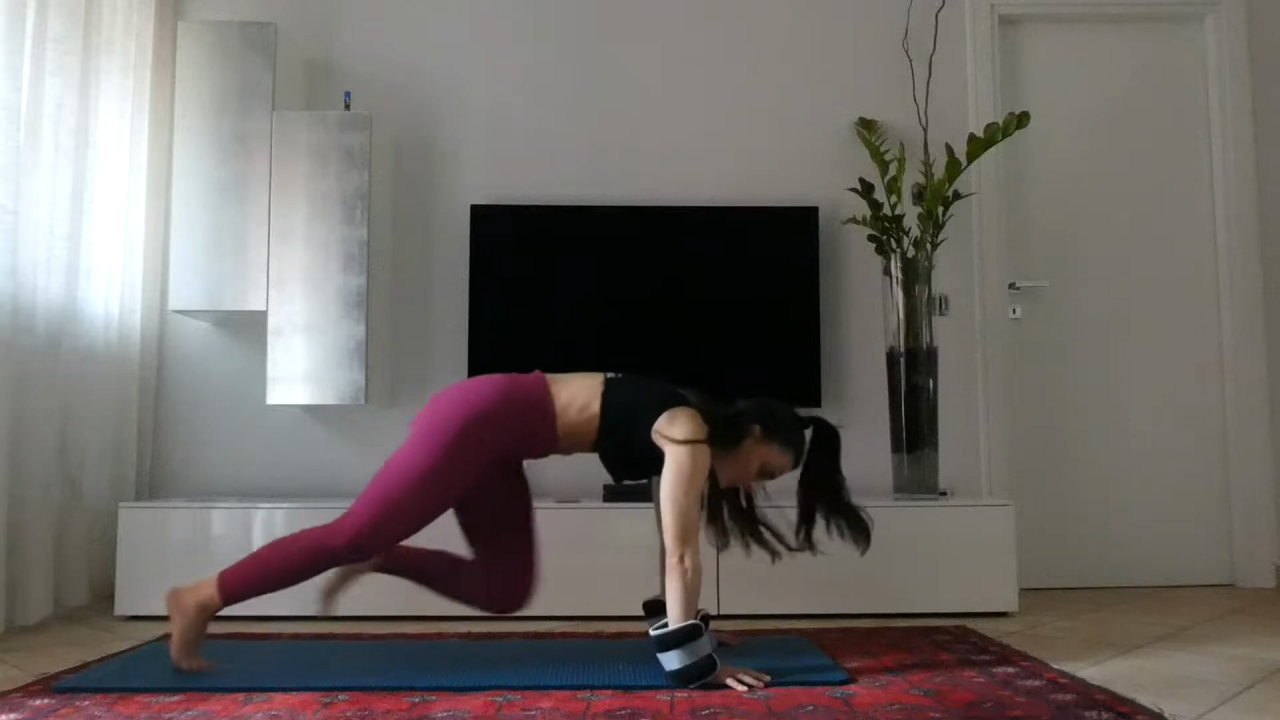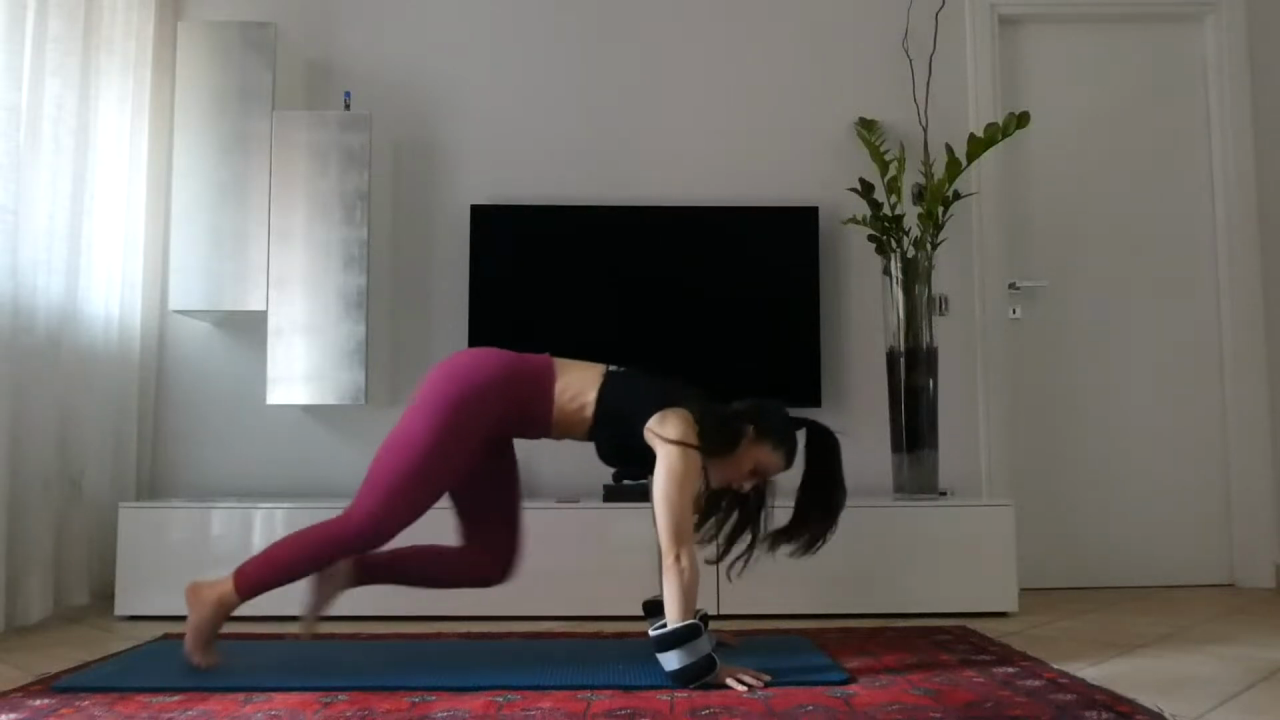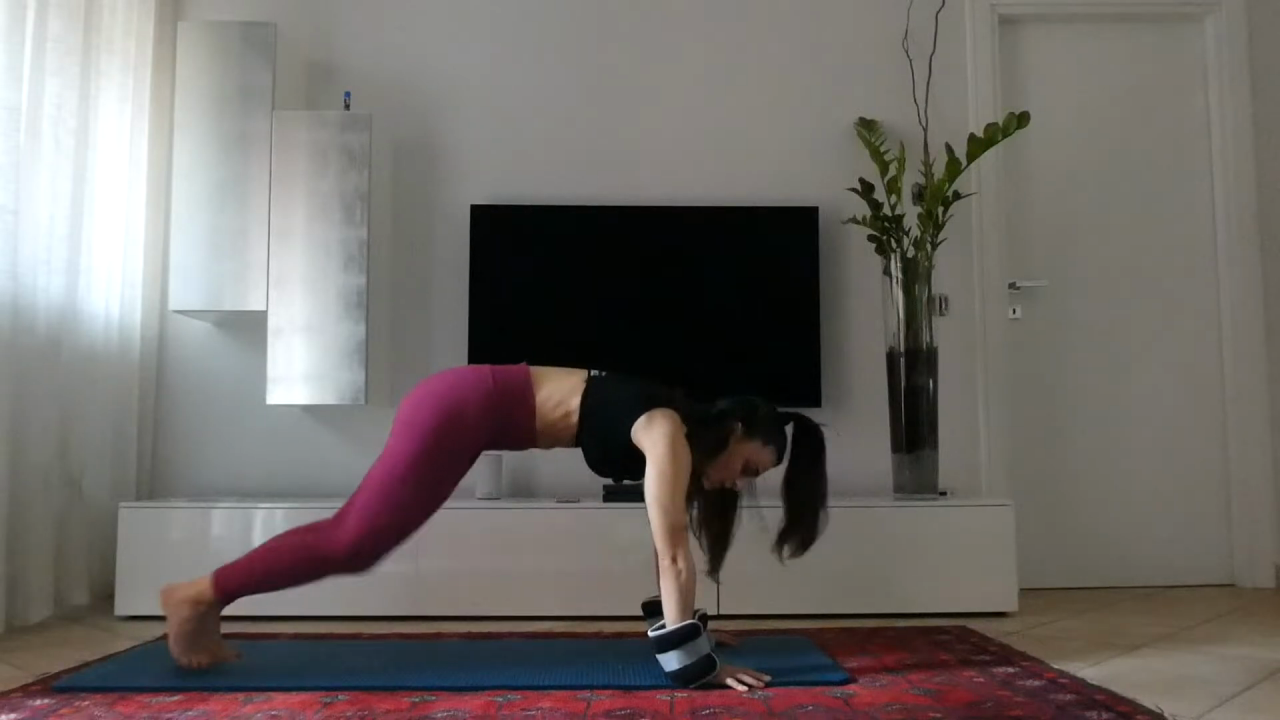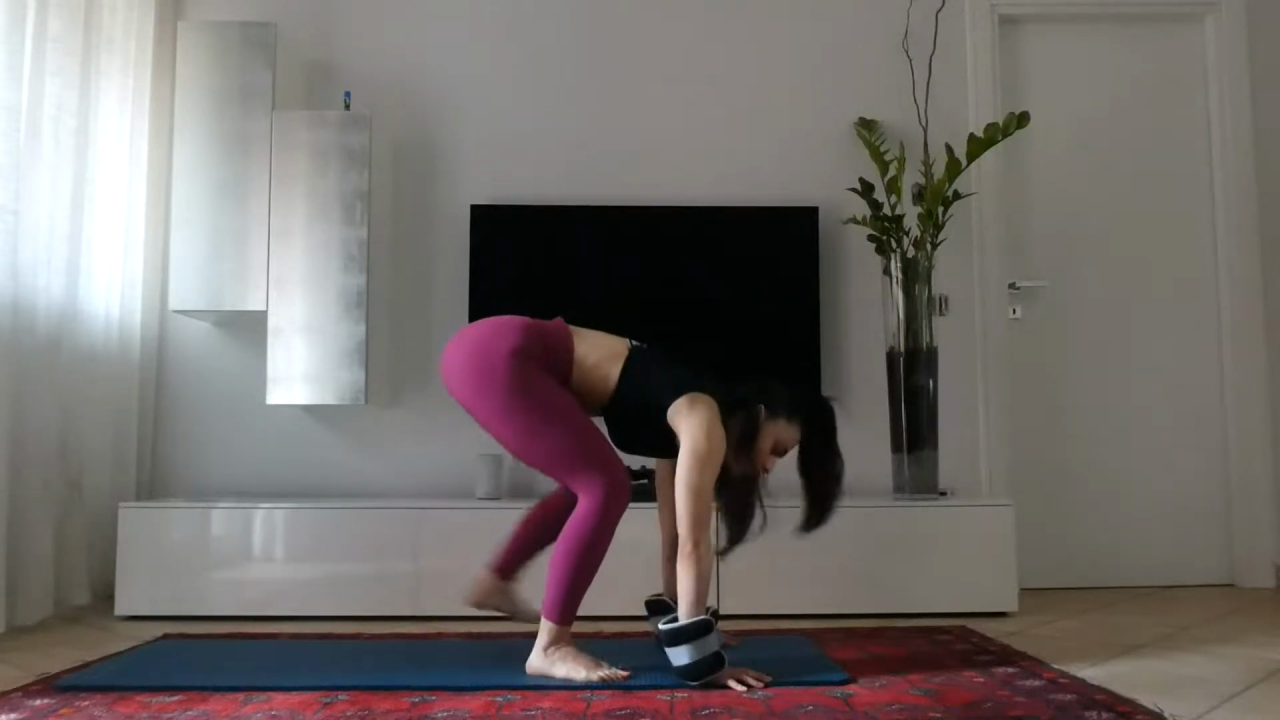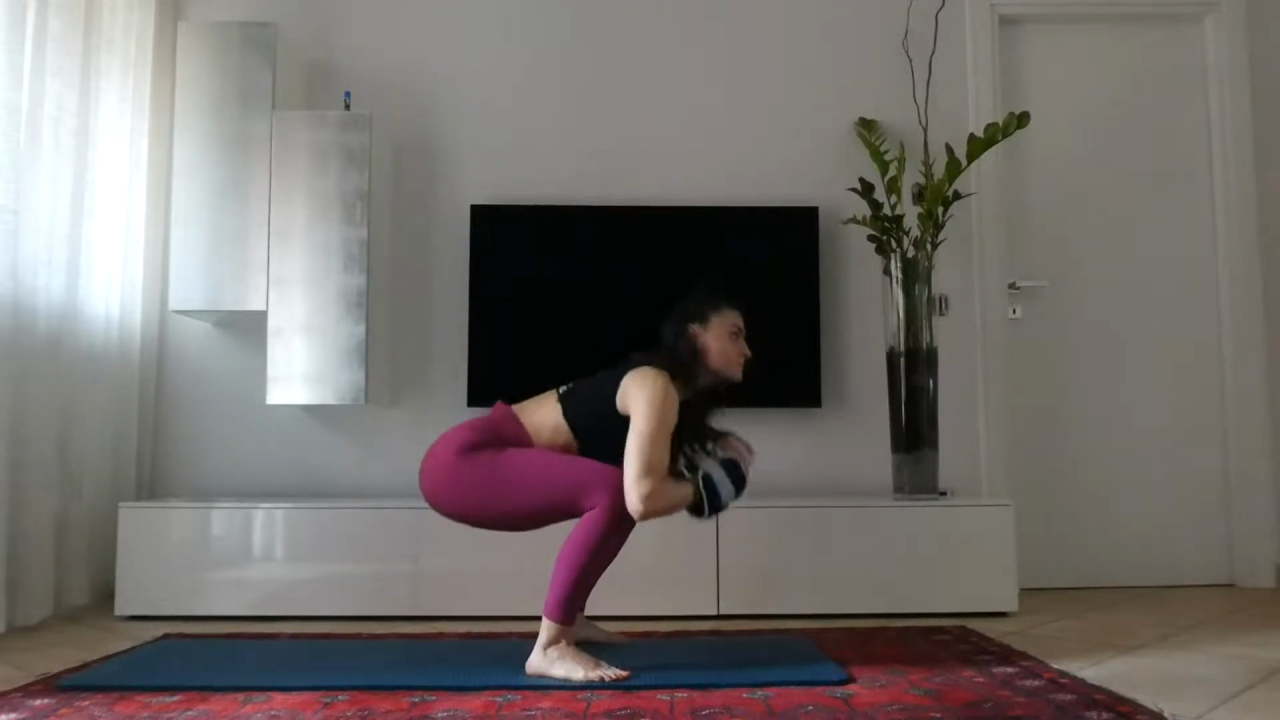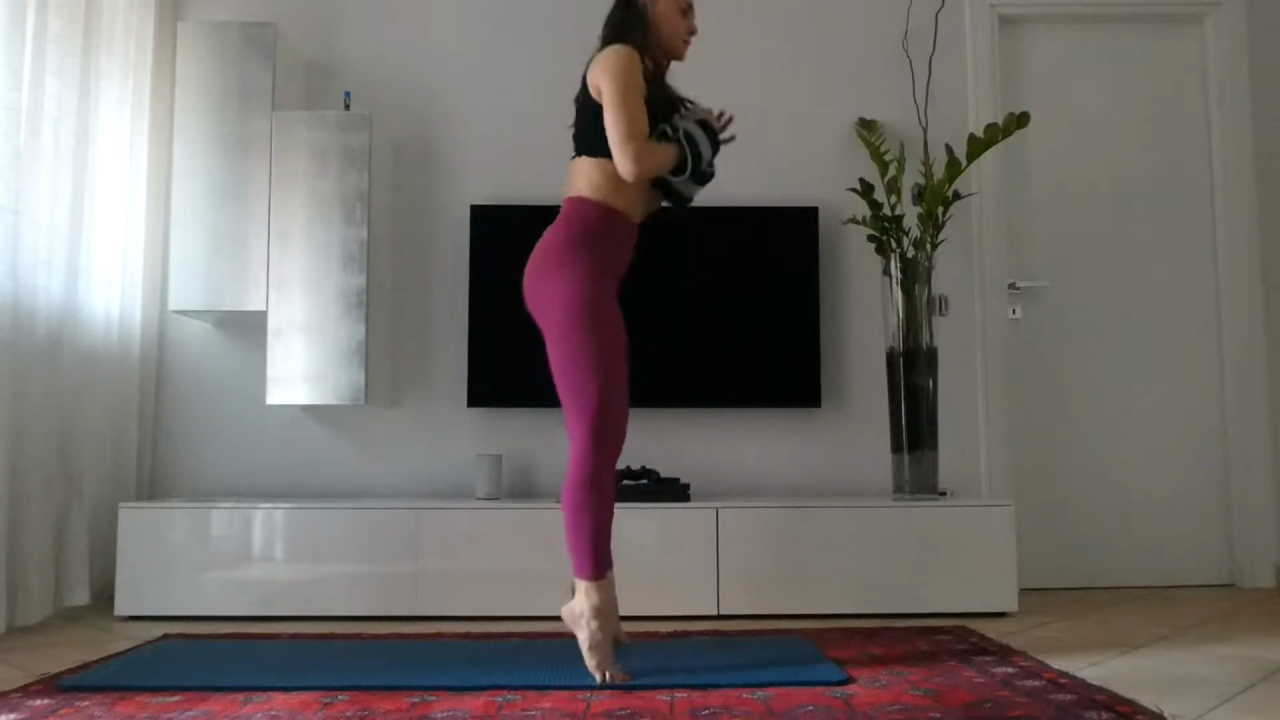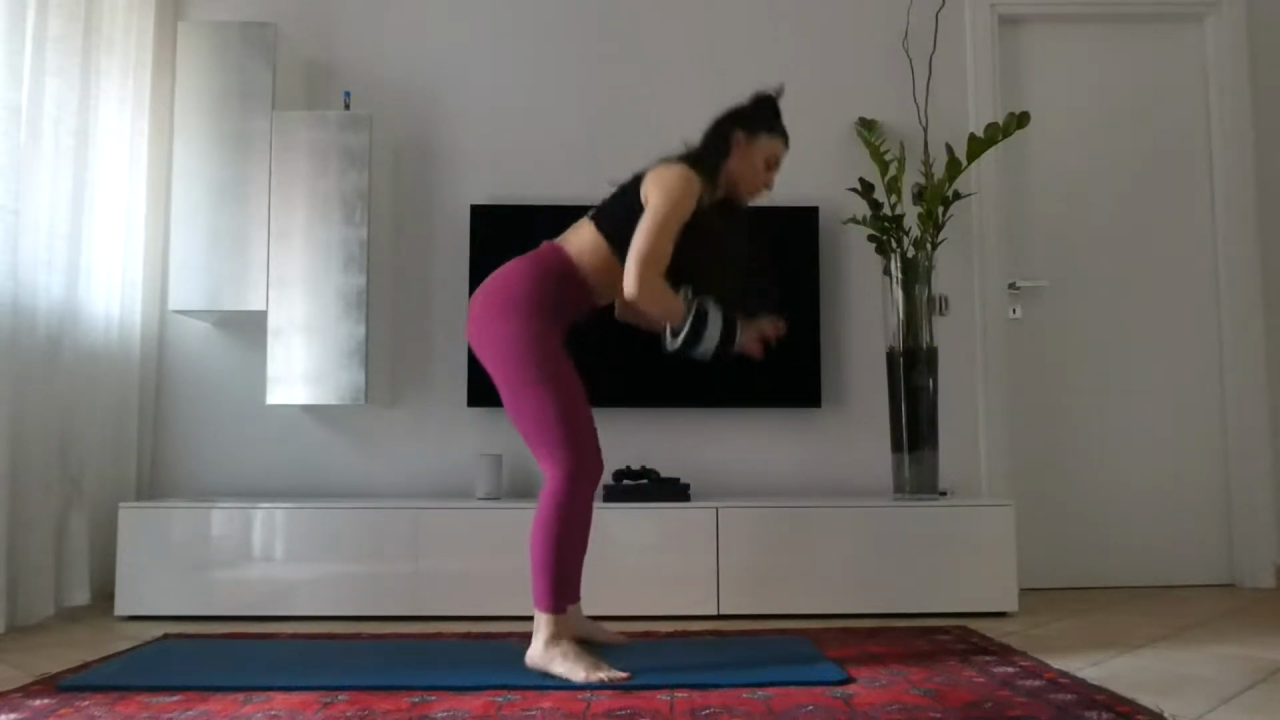
dt=0.7s
person 1, frame 1
left shoulder: (690, 435)
right shoulder: (690, 433)
left elbow: (679, 552)
right elbow: (680, 555)
left wrist: (688, 637)
right wrist: (692, 659)
left hip: (493, 426)
right hip: (478, 416)
left knee: (506, 592)
right knee: (353, 533)
left ankle: (374, 555)
right ankle: (200, 597)
person 1, frame 2
left shoulder: (691, 436)
right shoulder: (683, 433)
left elbow: (676, 552)
right elbow: (676, 554)
left wrist: (688, 636)
right wrist: (691, 659)
left hip: (486, 398)
right hip: (474, 390)
left knee: (492, 565)
right knee: (368, 522)
left ankle: (349, 570)
right ankle: (219, 596)
person 1, frame 3
left shoulder: (679, 439)
right shoulder: (671, 436)
left elbow: (672, 556)
right elbow: (670, 557)
left wrist: (687, 642)
right wrist: (693, 662)
left hip: (470, 409)
right hip: (463, 407)
left knee: (355, 531)
right knee: (352, 538)
left ankle: (209, 603)
right ankle: (193, 597)
person 1, frame 4
left shoulder: (690, 428)
right shoulder: (704, 422)
left elbow: (674, 537)
right elbow: (690, 545)
left wrist: (678, 621)
left hip: (520, 359)
right hip: (490, 355)
left knee: (588, 488)
right knee: (603, 488)
left ankle: (496, 581)
right ankle: (548, 647)
person 1, frame 5
left shoulder: (676, 389)
right shoulder: (656, 387)
left elbow: (647, 481)
right elbow: (643, 498)
left wrist: (712, 452)
right wrist: (709, 484)
left hip: (483, 456)
right hip: (460, 463)
left knee: (616, 495)
right knee: (612, 495)
left ankle: (565, 617)
right ankle: (549, 647)
person 1, frame 6
left shoulder: (640, 77)
right shoulder: (618, 58)
left elbow: (641, 193)
right elbow: (633, 163)
left wrist: (692, 142)
right wrist: (690, 146)
left hip: (589, 267)
right hip: (573, 262)
left knee: (603, 438)
right knee: (595, 436)
left ankle: (592, 595)
right ankle: (590, 600)
person 1, frame 7
left shoulder: (694, 198)
right shoulder: (682, 180)
left elbow: (638, 302)
right elbow: (636, 285)
left wrist: (726, 332)
right wrist: (713, 328)
left hip: (524, 309)
right hip: (516, 306)
left knee: (578, 466)
right knee: (570, 465)
left ankle: (564, 616)
right ankle: (550, 640)
